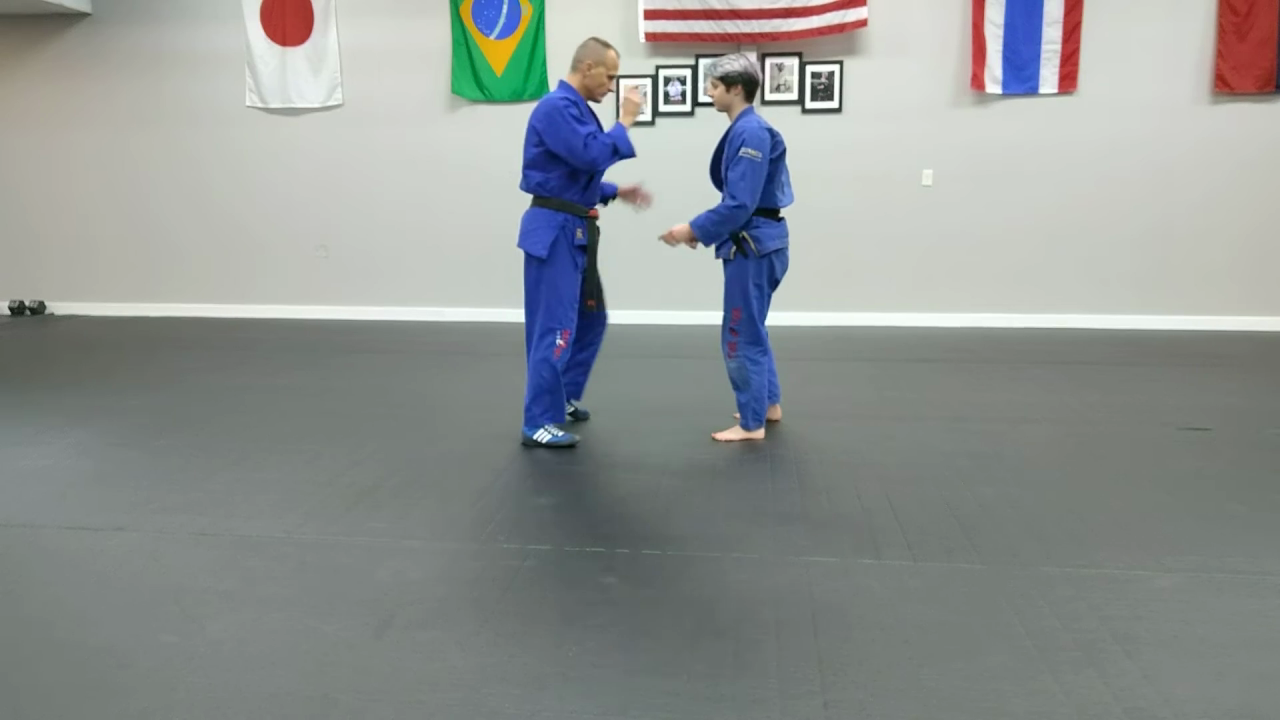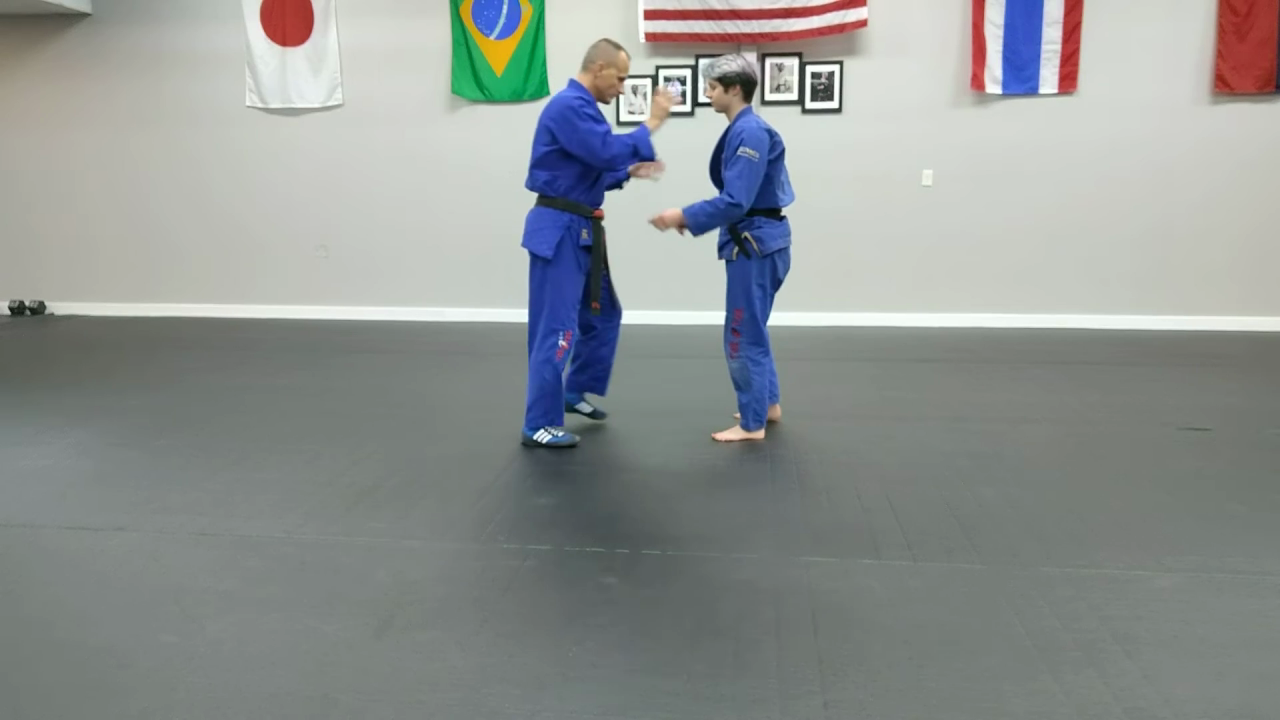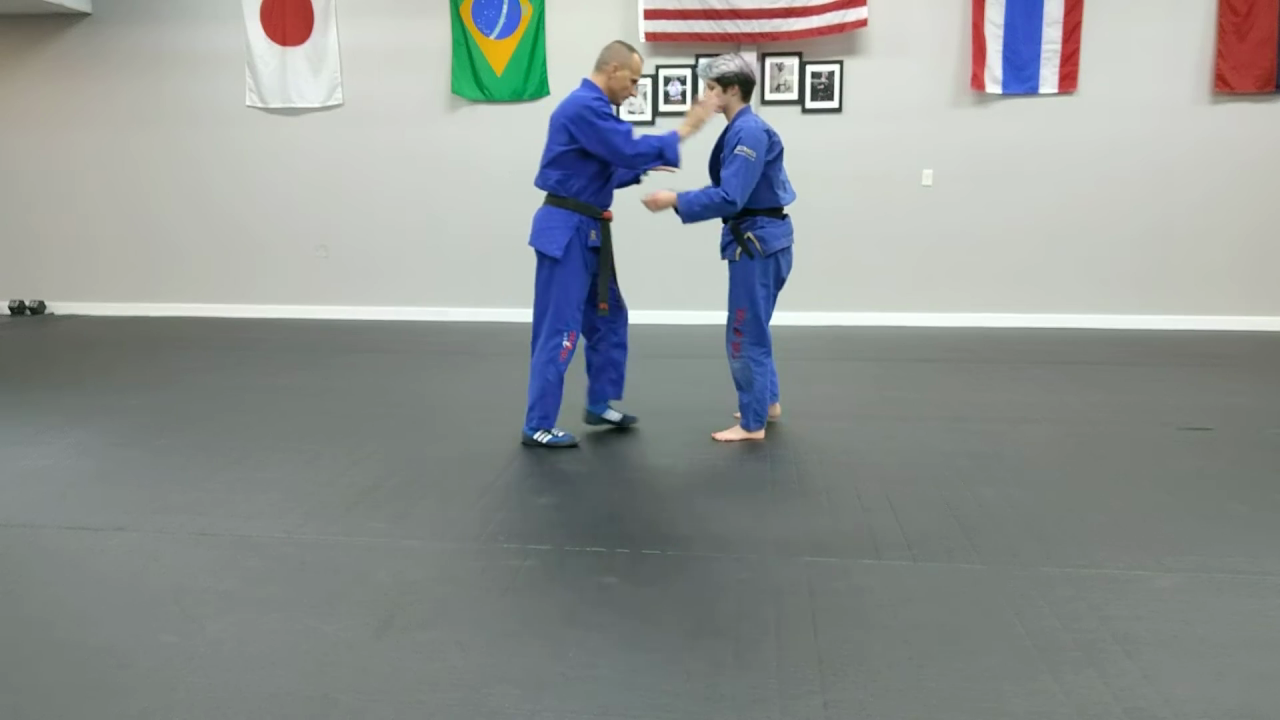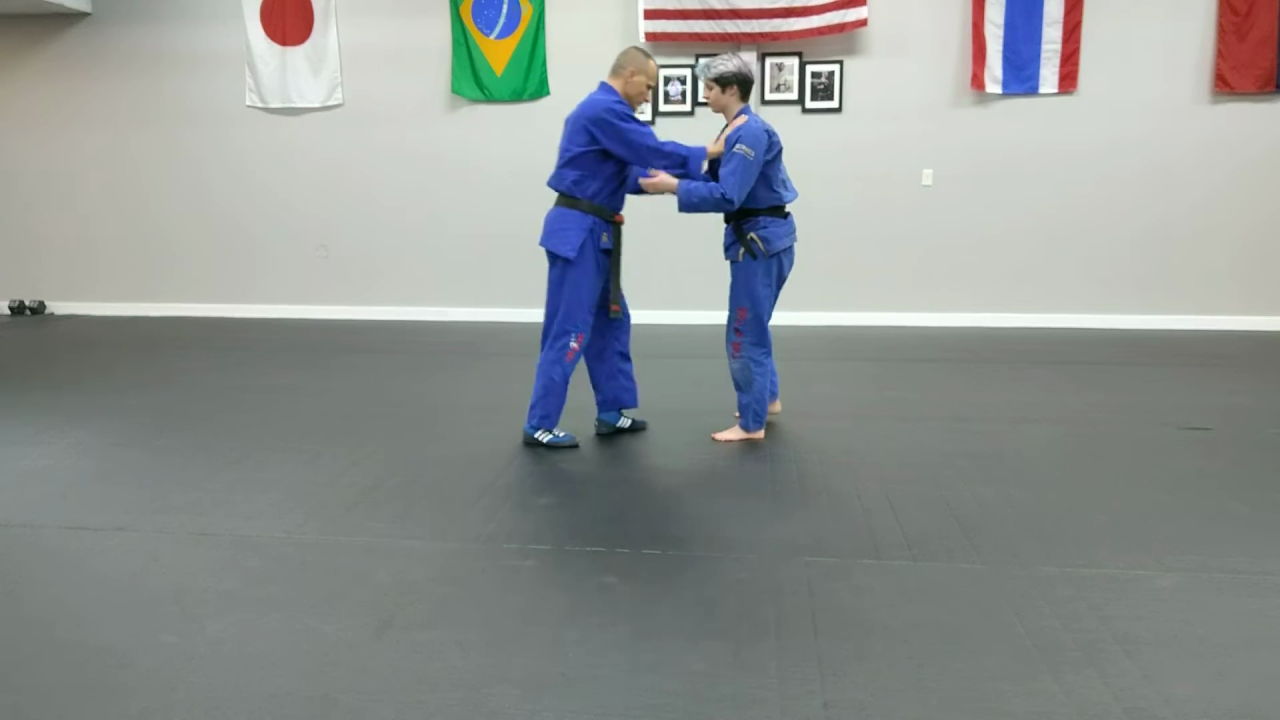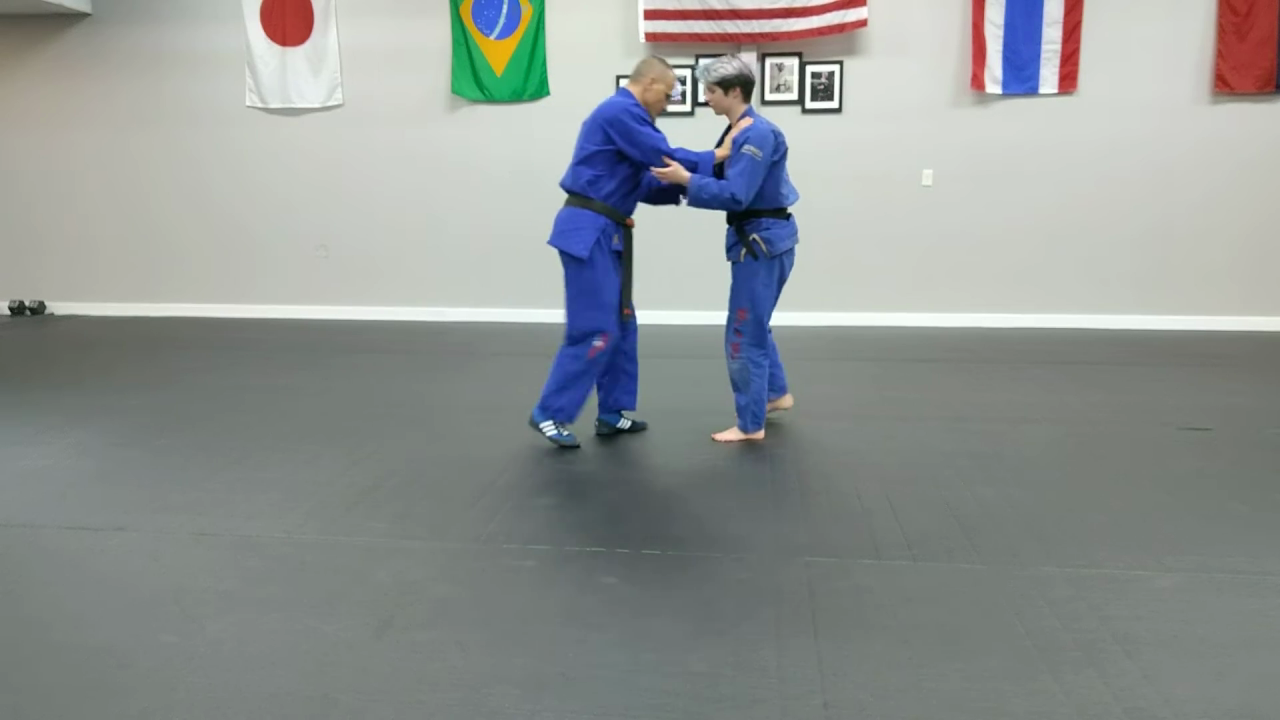
dt=0.1s
person 1, frame 1
left shoulder: (572, 108)
right shoulder: (557, 107)
right elbow: (591, 155)
left wrist: (615, 192)
right wrist: (625, 123)
left hip: (571, 231)
right hip: (554, 231)
left knee: (590, 317)
right knee: (553, 327)
left ankle: (560, 395)
right ankle: (538, 423)
person 1, frame 2
left shoulder: (579, 107)
right shoulder: (570, 106)
right elbow: (609, 154)
left wrist: (629, 172)
right wrist: (650, 125)
left hip: (577, 231)
right hip: (558, 231)
left knee: (603, 314)
right knee: (556, 328)
left ankle: (576, 391)
right ankle: (538, 425)
person 1, frame 3
left shoulder: (588, 106)
right shoulder: (585, 107)
left elbow: (603, 169)
right elbow: (630, 152)
left wrist: (649, 165)
right wrist: (683, 133)
left hip: (581, 231)
right hip: (566, 231)
left knee: (608, 317)
right knee: (559, 329)
left ankle: (600, 403)
right ankle: (537, 425)
person 1, frame 4
left shoulder: (601, 109)
right shoulder: (605, 110)
left elbow: (620, 173)
right elbow: (653, 153)
left wrist: (668, 174)
right wrist: (710, 151)
left hip: (591, 233)
right hip: (578, 232)
left knee: (610, 323)
right knee: (569, 331)
left ankle: (612, 411)
right ankle: (540, 424)
person 1, frame 5
left shoulder: (618, 115)
right shoulder: (622, 112)
left elbow: (637, 185)
right elbow: (665, 160)
left wrist: (682, 187)
right wrist: (721, 152)
left hip: (597, 233)
right hip: (589, 233)
left knee: (618, 325)
right knee: (595, 332)
left ankle: (611, 414)
right ankle: (548, 414)
person 2, frame 1
left shoulder: (750, 133)
right shoulder: (746, 130)
left elbow: (741, 203)
left wrist: (693, 228)
right wrist: (701, 227)
left hip: (753, 241)
right hip: (758, 239)
left knee: (741, 332)
right knee: (751, 327)
left ankle: (752, 423)
right ankle: (768, 403)
person 2, frame 2
left shoulder: (748, 134)
right shoulder: (746, 130)
left elbow: (735, 202)
left wrist: (684, 217)
right wrist: (693, 218)
left hip: (755, 242)
right hip: (760, 239)
left knee: (742, 332)
right knee: (751, 327)
left ankle: (752, 423)
right ankle: (768, 403)
person 2, frame 3
left shoulder: (750, 133)
right shoulder: (743, 129)
left elbow: (729, 198)
right elbow: (729, 189)
left wrist: (676, 200)
right wrist: (681, 197)
left hip: (757, 240)
right hip: (761, 237)
left knee: (745, 331)
right knee: (753, 326)
left ankle: (753, 424)
right ankle: (768, 401)
person 2, frame 4
left shoulder: (749, 133)
right shoulder: (742, 130)
left elbow: (727, 196)
right elbow: (726, 186)
left wrist: (675, 188)
right wrist: (680, 183)
left hip: (759, 240)
right hip: (761, 237)
left knee: (745, 331)
right knee: (752, 326)
left ankle: (752, 424)
right ankle: (767, 398)
person 2, frame 5
left shoulder: (758, 134)
right shoulder: (739, 131)
left elbow: (733, 194)
right elbow: (721, 182)
left wrist: (686, 179)
right wrist: (680, 176)
left hip: (763, 241)
right hip: (755, 239)
left knee: (742, 332)
right knee: (751, 323)
left ankle: (751, 424)
right ankle: (776, 392)
